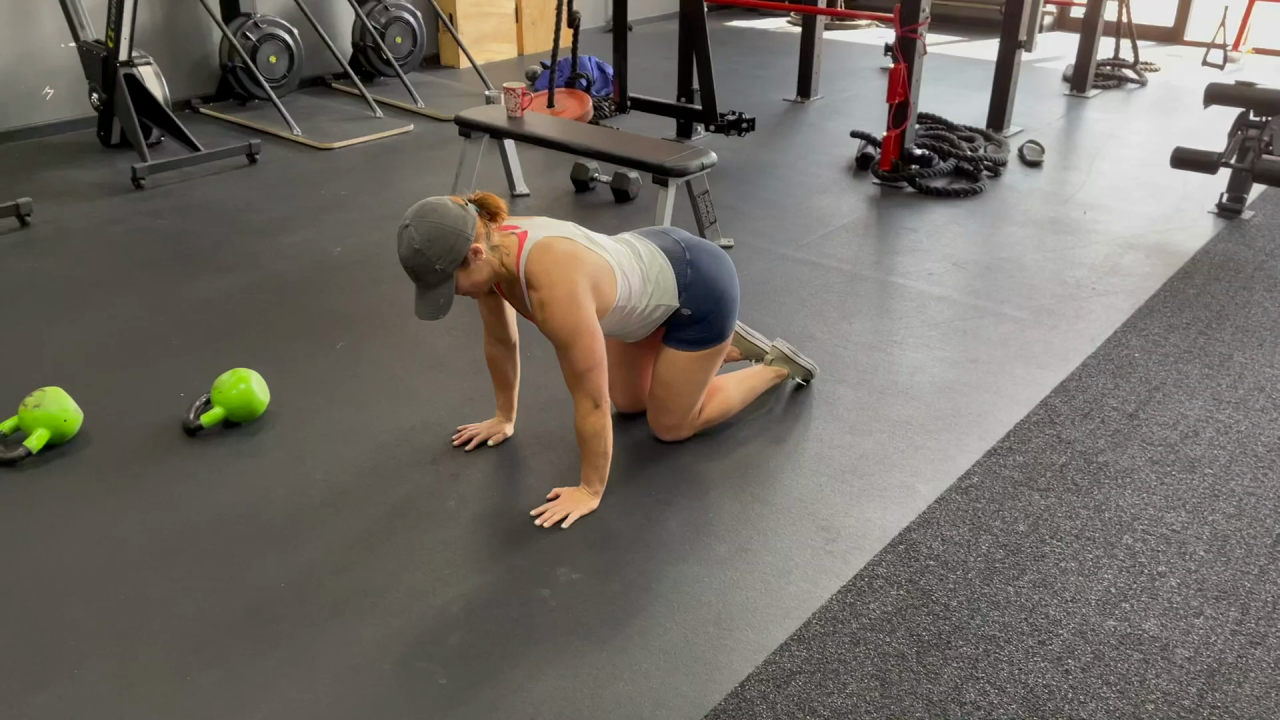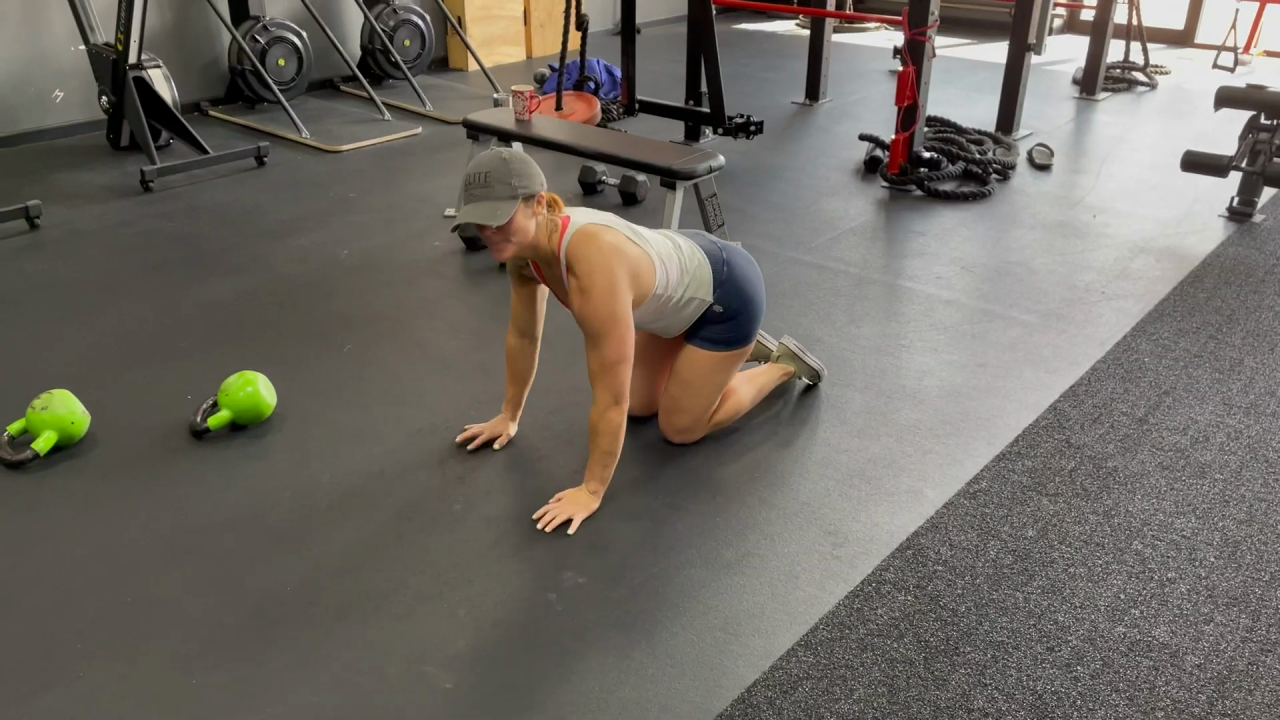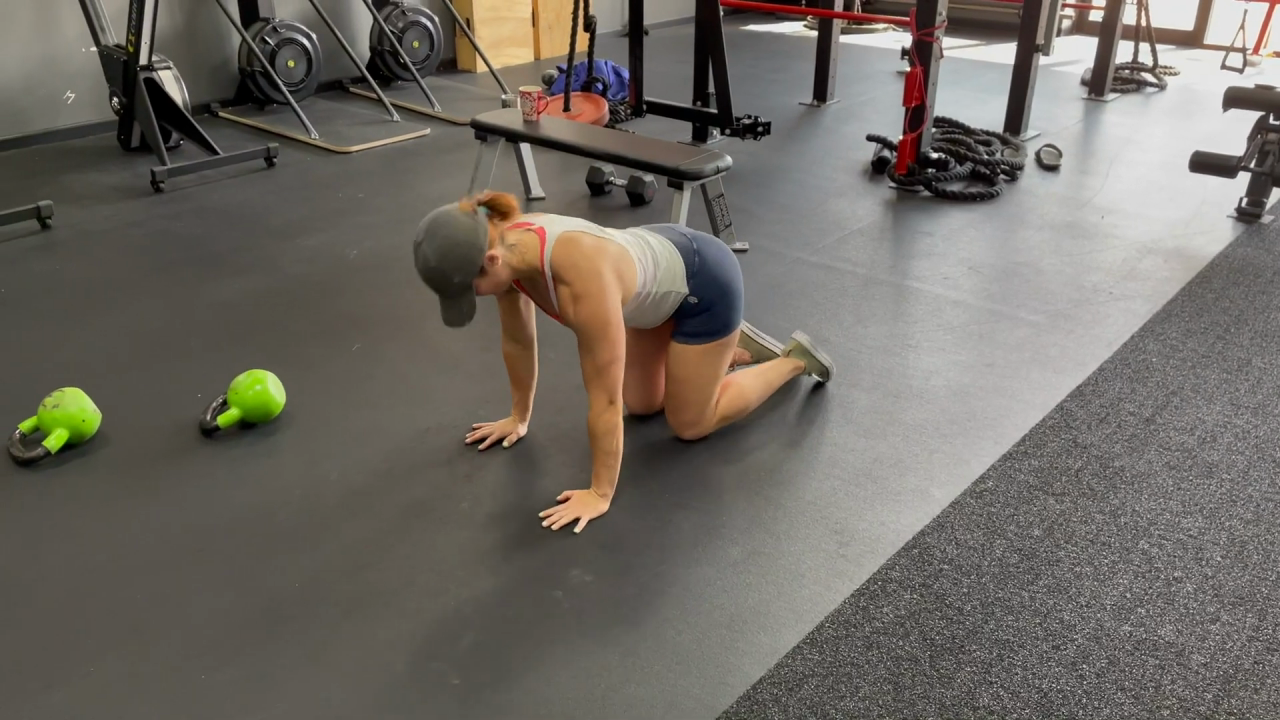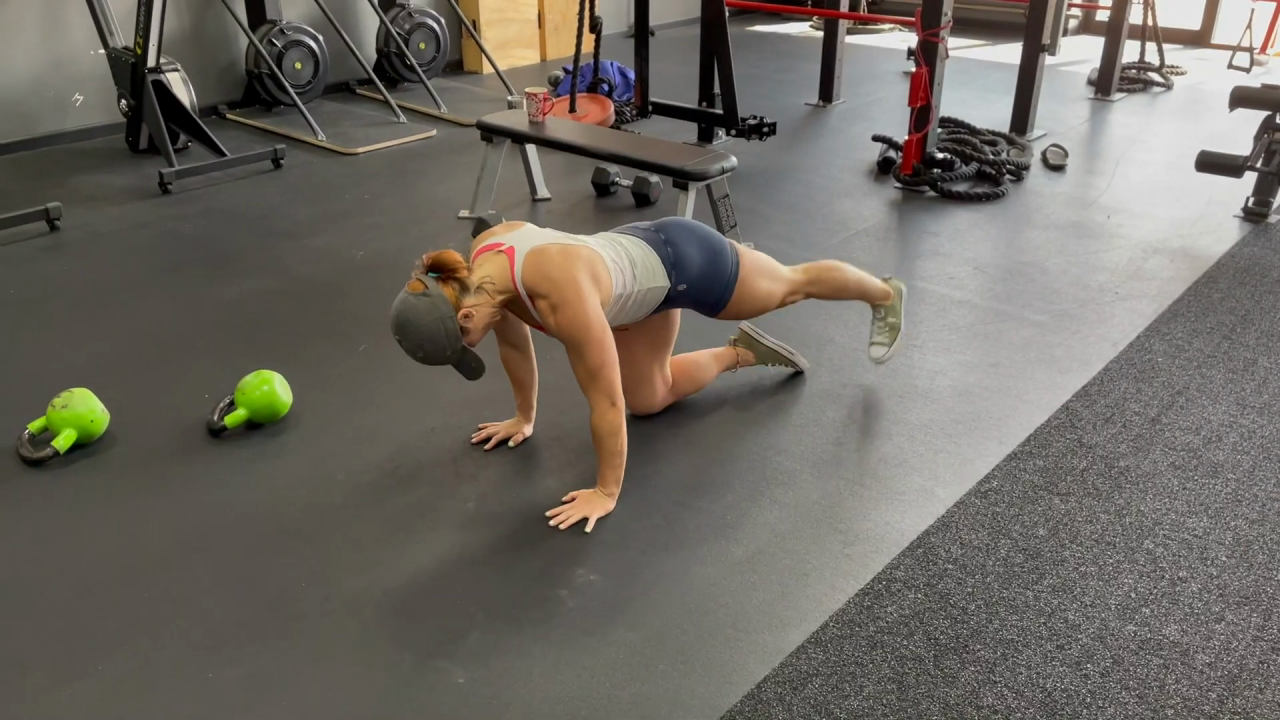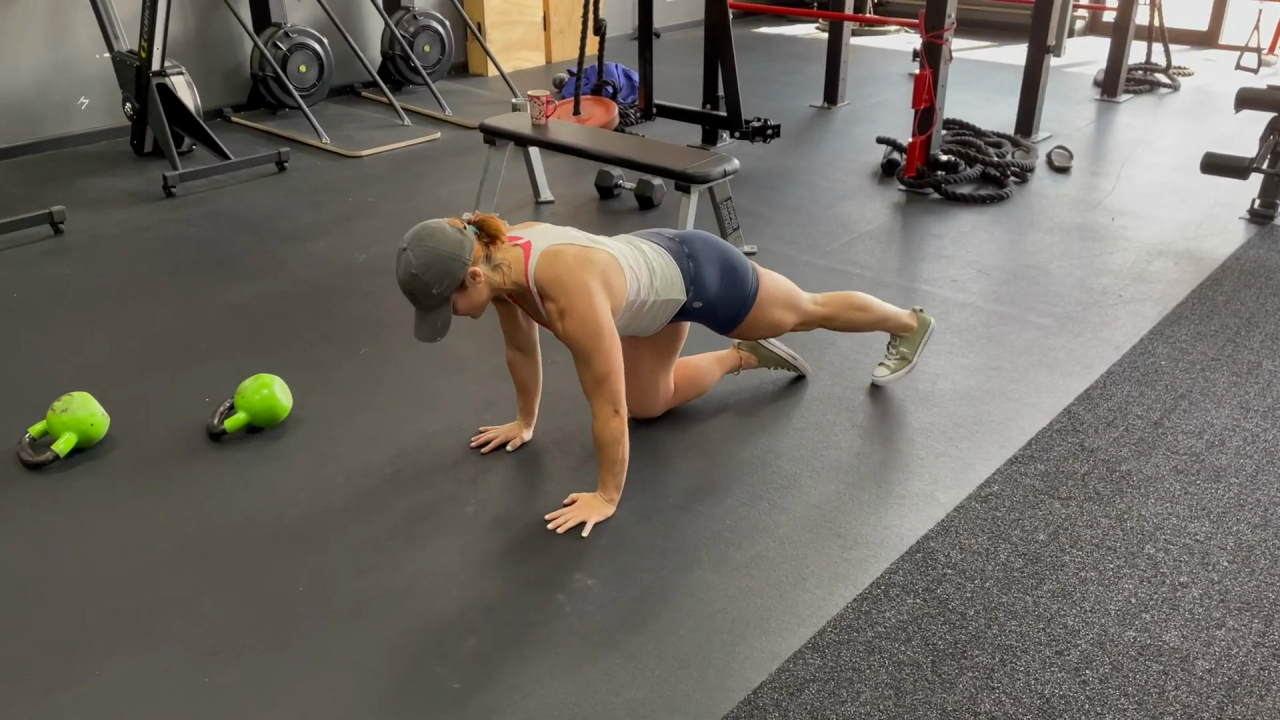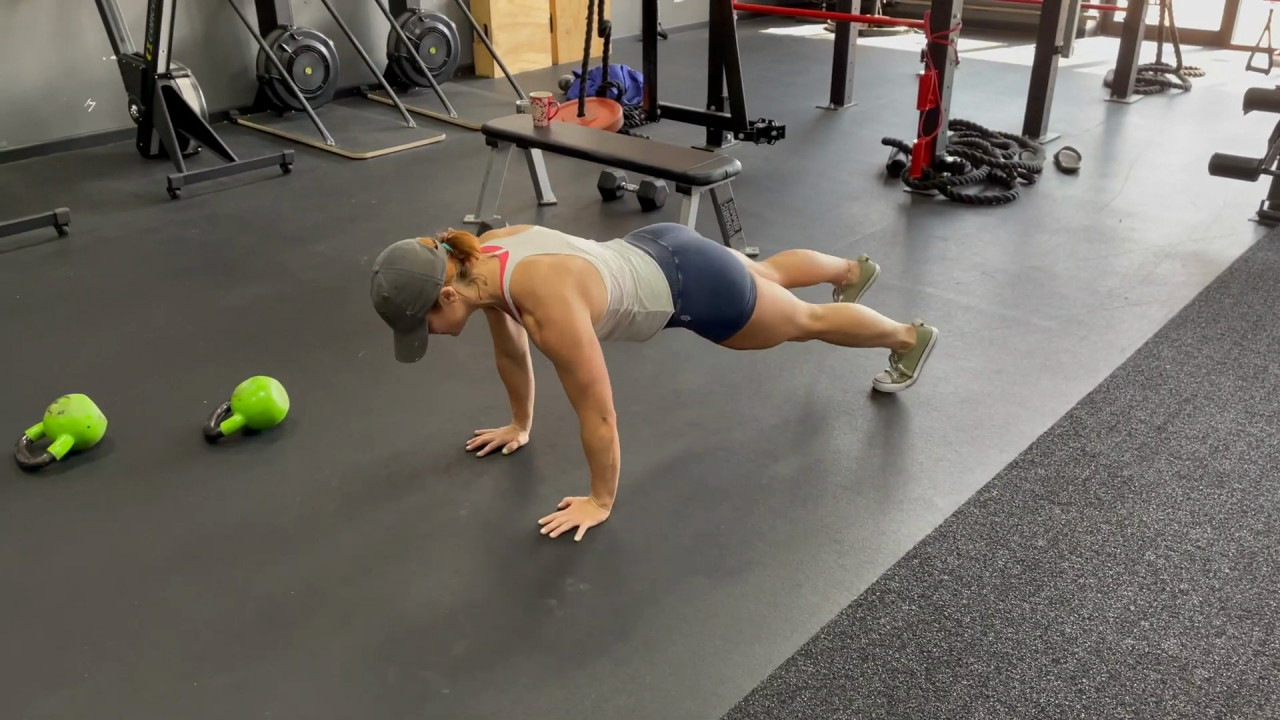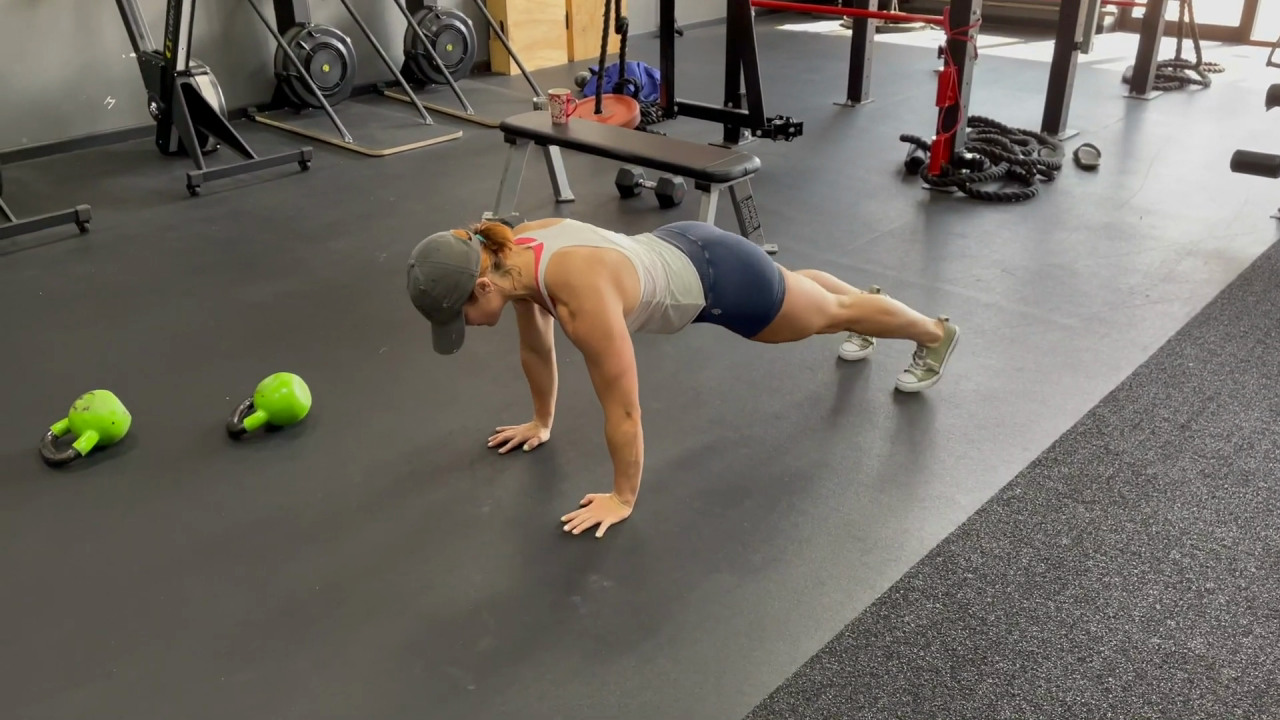
dt=0.7s
person 1, frame 1
left shoulder: (554, 288)
right shoulder: (490, 247)
left elbow: (591, 401)
right elbow: (500, 342)
left wrist: (590, 490)
right wrist: (505, 417)
left hip: (699, 287)
right hip: (652, 259)
left knee: (669, 426)
right knee: (629, 402)
left ankle: (777, 366)
right ankle: (727, 345)
person 1, frame 2
left shoulder: (595, 269)
right shoulder: (523, 244)
left elbow: (611, 398)
right elbow: (522, 335)
left wrist: (592, 493)
right wrist: (509, 417)
left hip: (727, 293)
right hip: (683, 275)
left knee: (679, 427)
right knee: (641, 404)
left ankle: (784, 365)
right ankle: (743, 348)
person 1, frame 3
left shoulder: (581, 278)
right shoulder: (501, 247)
left elbow: (605, 398)
right elbow: (517, 341)
left wrist: (599, 493)
right wrist: (519, 417)
left hip: (704, 280)
right hip: (662, 262)
left knee: (688, 425)
right knee: (642, 403)
left ankle: (793, 361)
right ankle: (738, 349)
person 1, frame 4
left shoulder: (560, 296)
right shoulder: (478, 268)
left elbow: (606, 400)
right elbow: (514, 343)
left wrist: (606, 492)
right wrist: (523, 417)
left hip: (684, 263)
right hip: (639, 261)
left knee: (791, 285)
right knee: (648, 400)
left ankle: (884, 294)
right ankle: (741, 352)
person 1, frame 5
left shoulder: (569, 294)
right shoulder: (497, 257)
left elbow: (608, 407)
right elbow: (521, 347)
left wrist: (607, 497)
right wrist: (524, 422)
left hip: (698, 276)
right hip: (651, 263)
left knee: (806, 311)
right knee: (649, 405)
left ankle: (909, 323)
right ankle: (746, 356)
person 1, frame 6
left shoulder: (546, 303)
right shoulder: (482, 262)
left elbow: (598, 414)
right elbow: (510, 352)
left wrist: (600, 502)
right wrist: (520, 425)
left hip: (691, 285)
right hip: (653, 250)
left knee: (805, 322)
right knee: (767, 273)
left ankle: (910, 338)
right ankle: (853, 272)
person 1, frame 7
left shoulder: (580, 294)
right shoulder: (515, 254)
left elbow: (622, 408)
right elbow: (535, 348)
left wrist: (623, 497)
right wrist: (541, 421)
left hip: (721, 279)
right hip: (680, 250)
left knee: (829, 314)
right knee: (805, 294)
left ankle: (935, 333)
right ankle: (862, 298)
